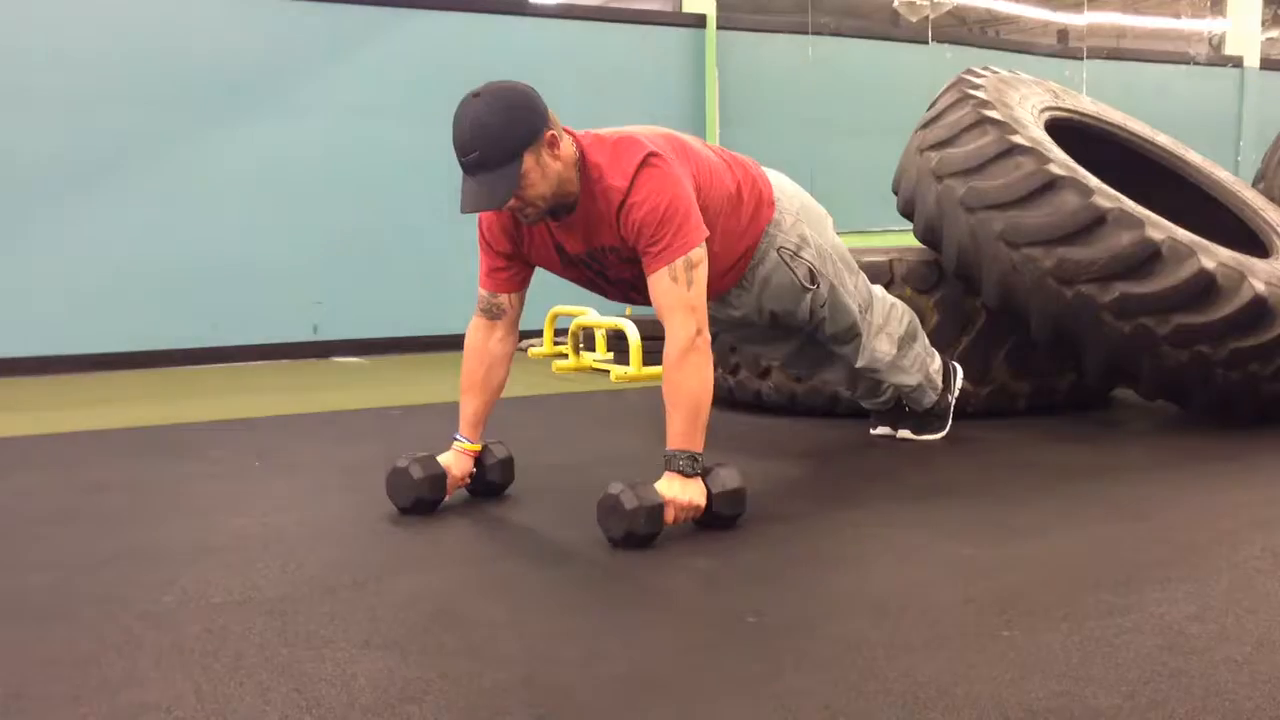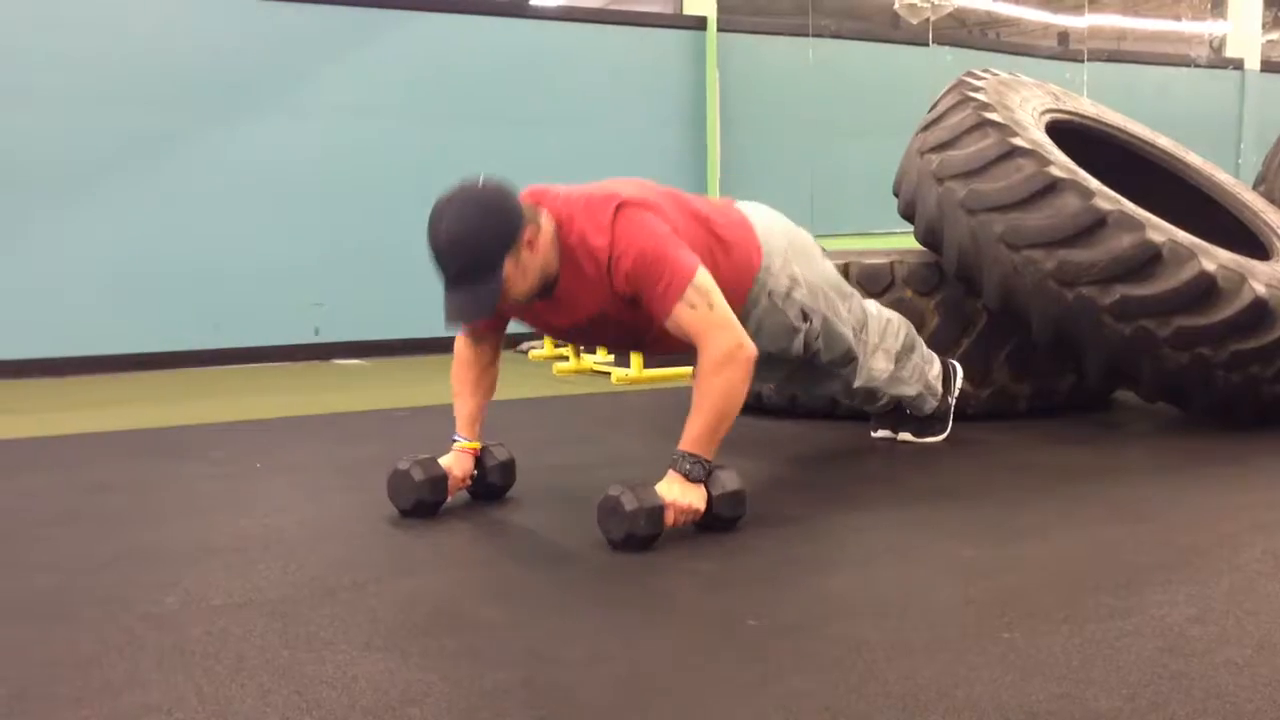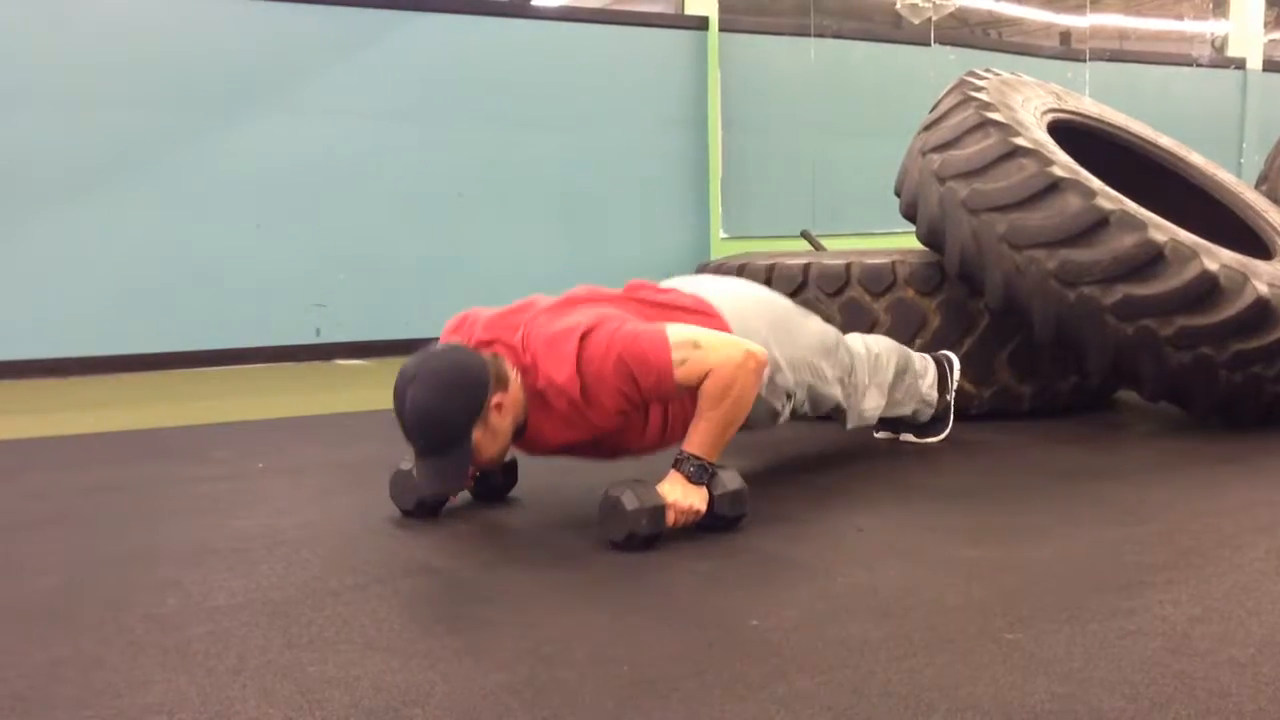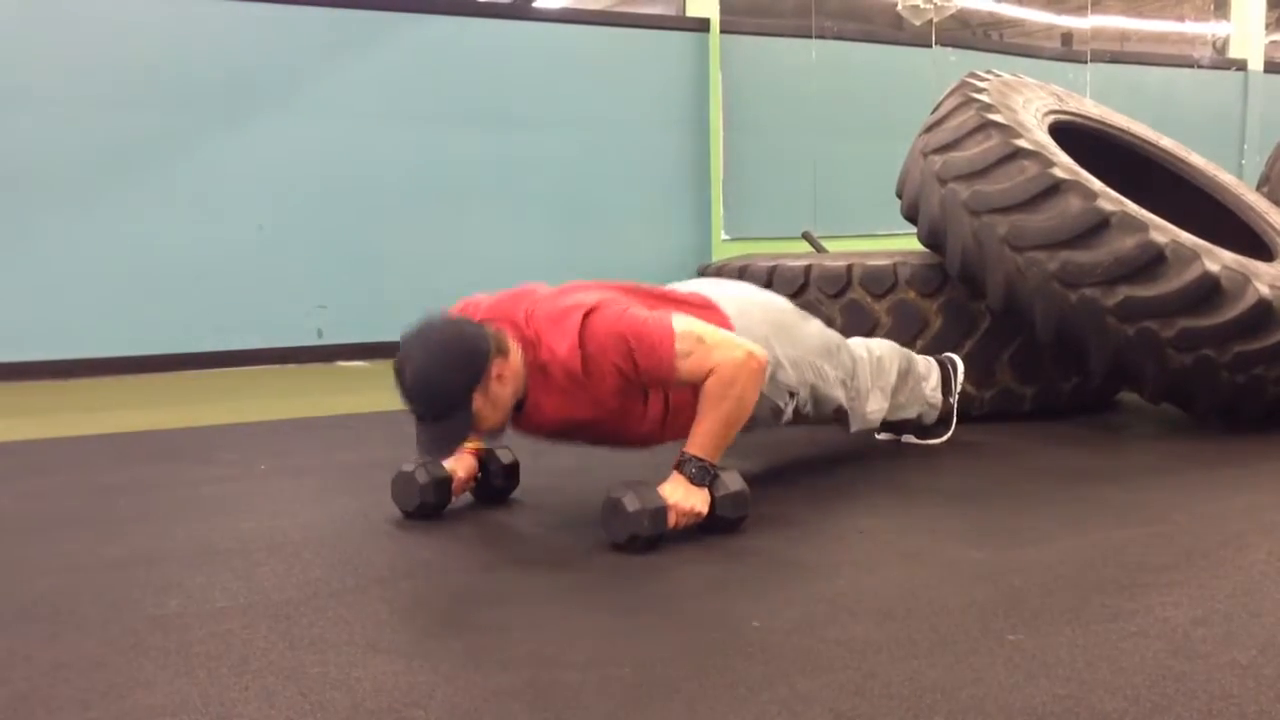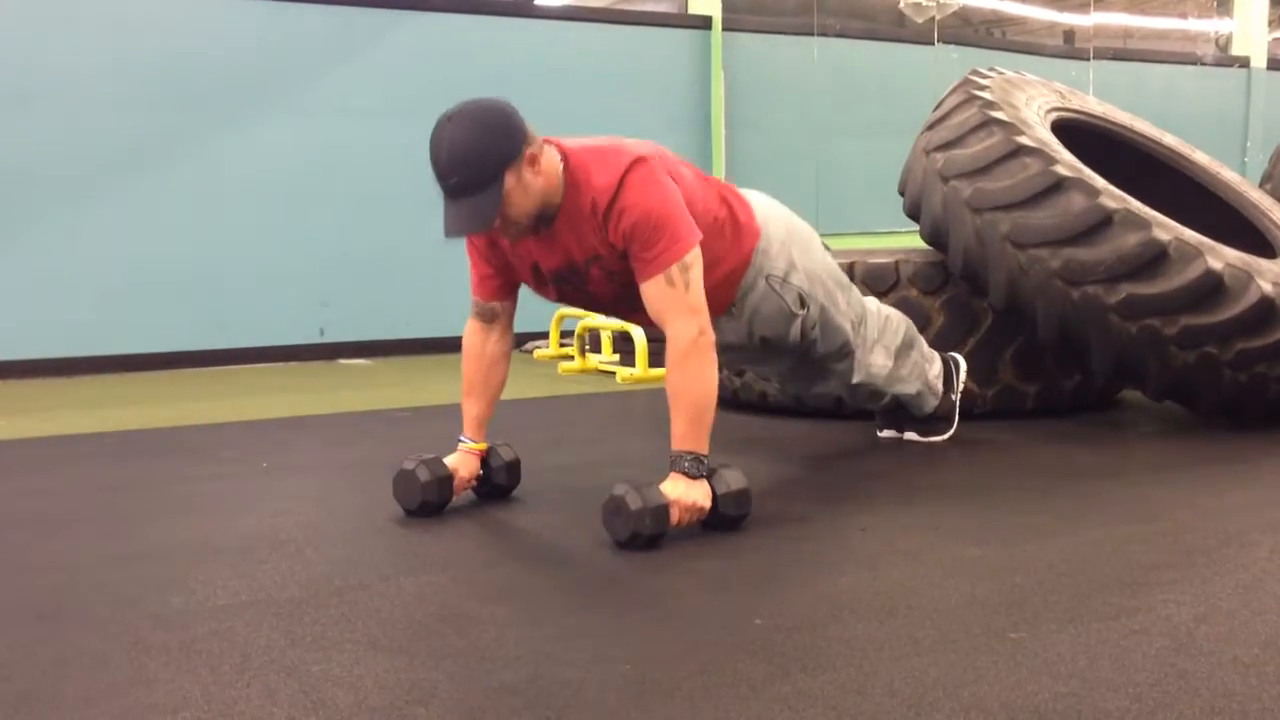
dt=0.4s
person 1, frame 1
left shoulder: (641, 181)
right shoulder: (507, 212)
left elbow: (688, 333)
right elbow: (494, 323)
left wrist: (683, 468)
right wrist: (465, 444)
left hip: (768, 236)
left knee: (860, 329)
right knee: (814, 355)
left ankle: (931, 385)
right ankle: (891, 400)
person 1, frame 2
left shoulder: (623, 242)
right shoulder: (495, 261)
left elbow: (731, 351)
right elbow: (476, 340)
left wrist: (687, 472)
right wrist: (466, 443)
left hip: (758, 273)
left knee: (858, 349)
right knee: (817, 368)
left ankle: (932, 385)
right ankle: (895, 403)
person 1, frame 3
left shoulder: (590, 366)
right shoulder: (464, 345)
left elbow: (743, 362)
left wrist: (691, 473)
right wrist: (465, 464)
left hip: (734, 338)
left knee: (845, 378)
left ankle: (929, 380)
right ankle: (912, 388)
person 1, frame 4
left shoulder: (591, 346)
right shoulder: (470, 328)
left elbow: (744, 361)
left wrist: (694, 473)
right wrist: (465, 451)
left hip: (736, 336)
right hip: (675, 318)
left knee: (849, 382)
left ankle: (932, 383)
right ankle: (919, 386)
person 1, frame 5
left shoulder: (627, 189)
right shoulder: (499, 209)
left elbow: (690, 337)
right elbow: (488, 322)
left wrist: (689, 469)
right wrist: (472, 442)
left hip: (757, 258)
left knee: (860, 340)
right knee: (818, 369)
left ankle: (936, 381)
right ankle: (906, 405)
